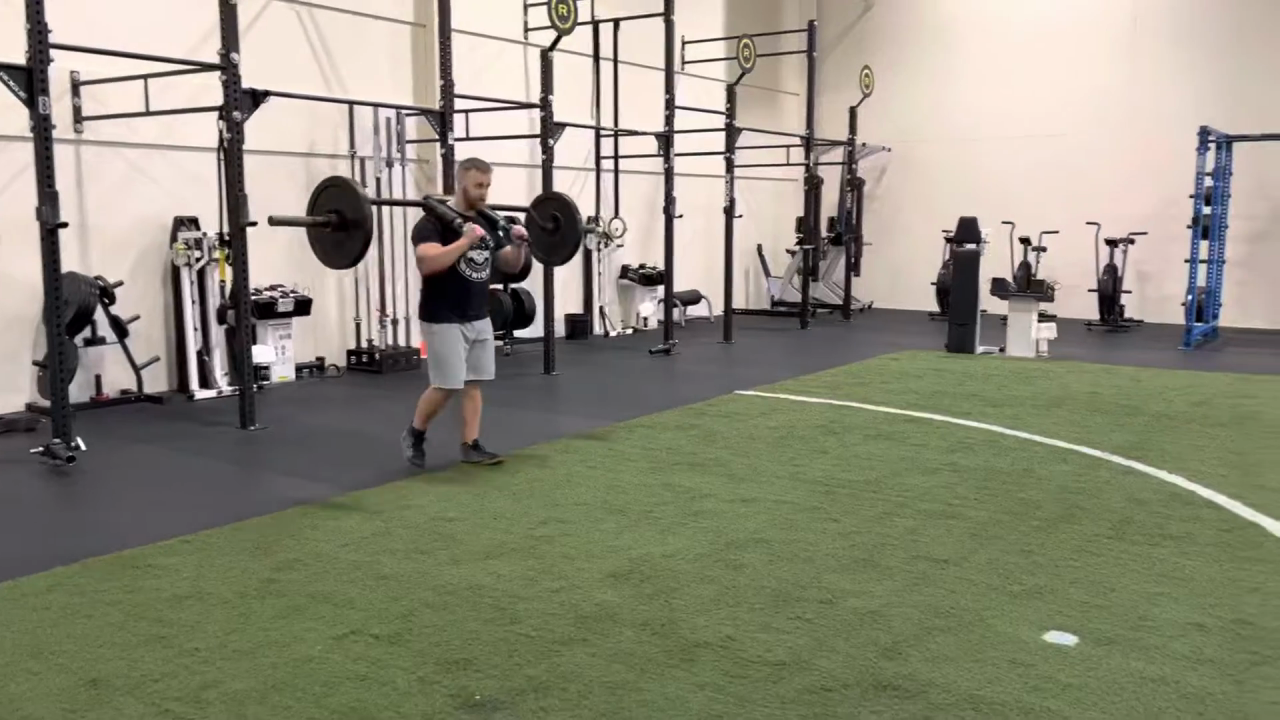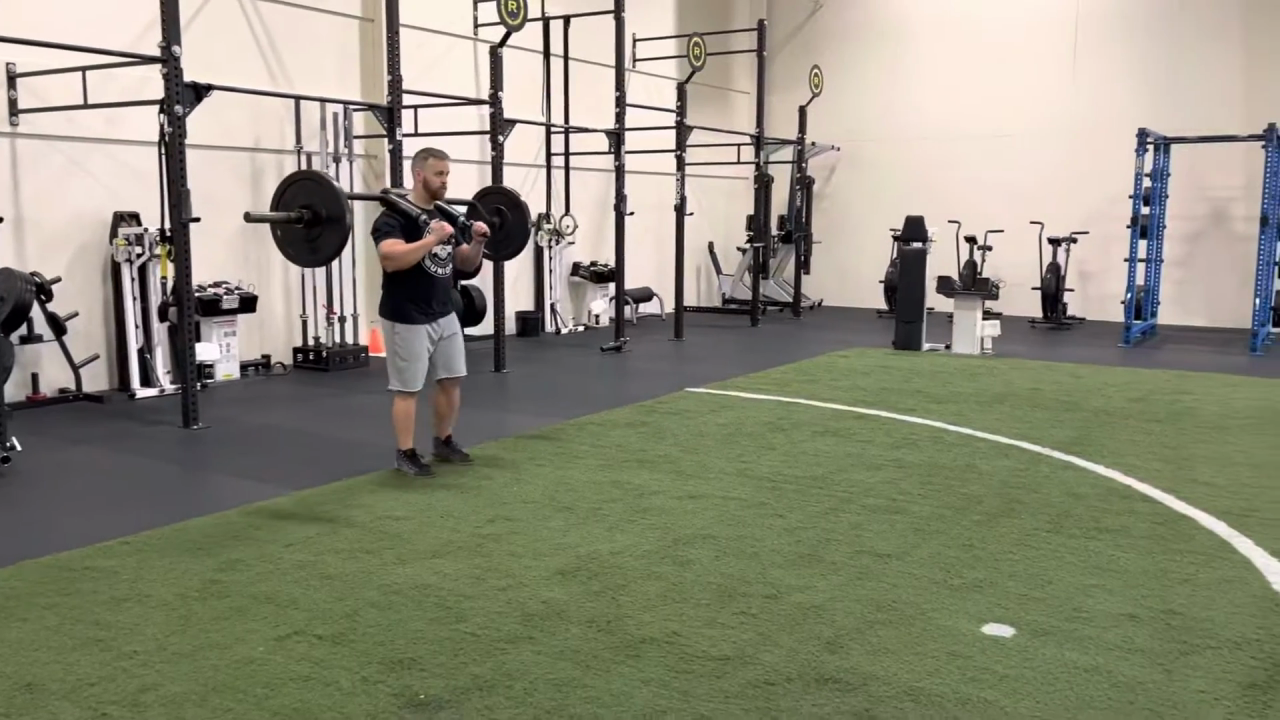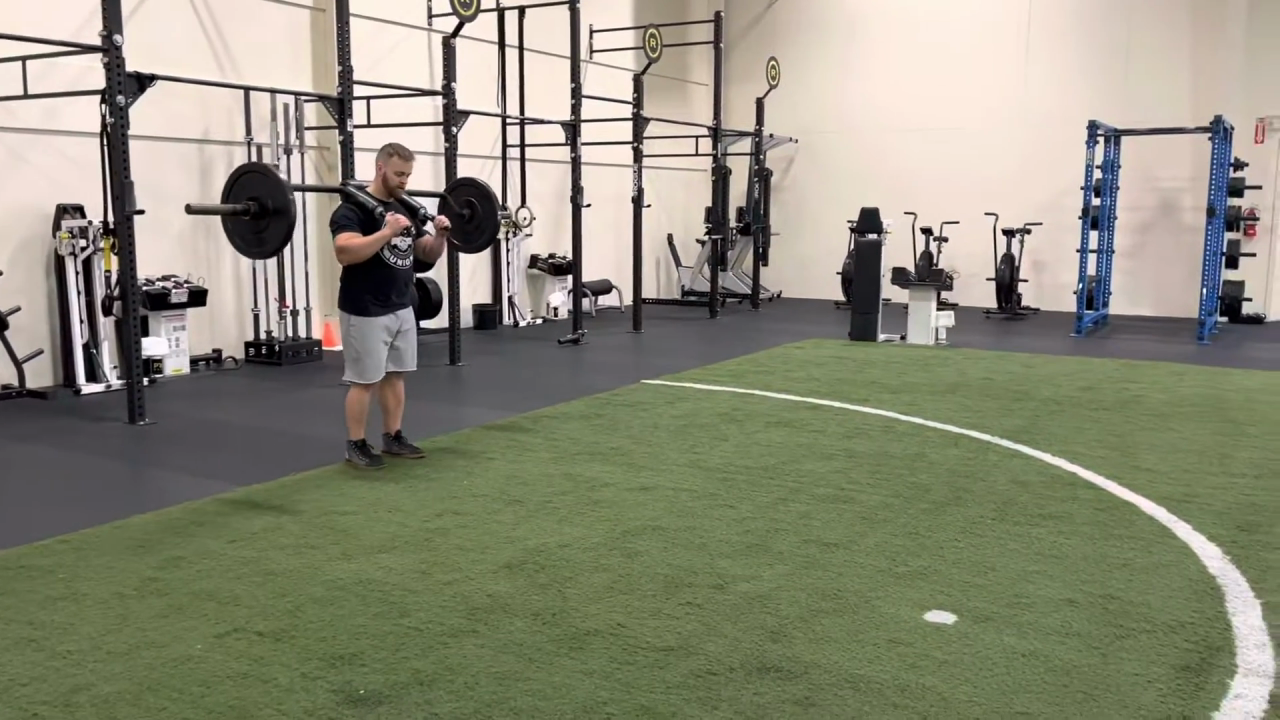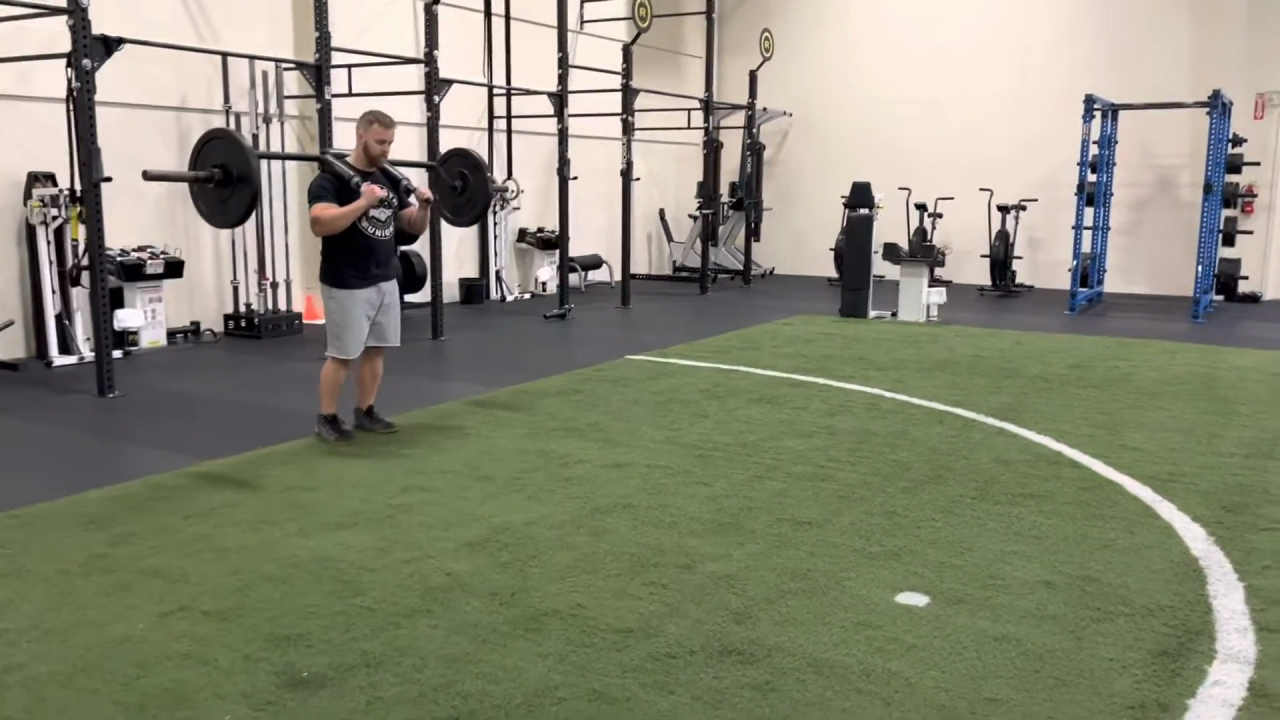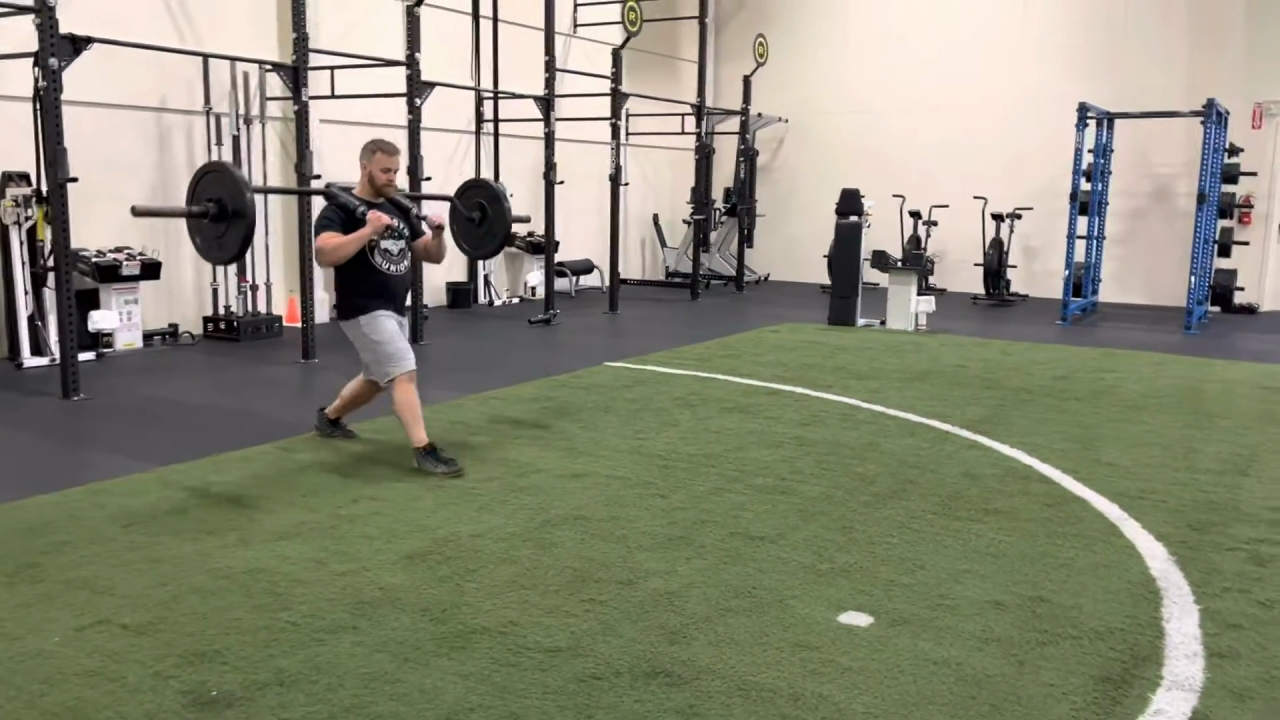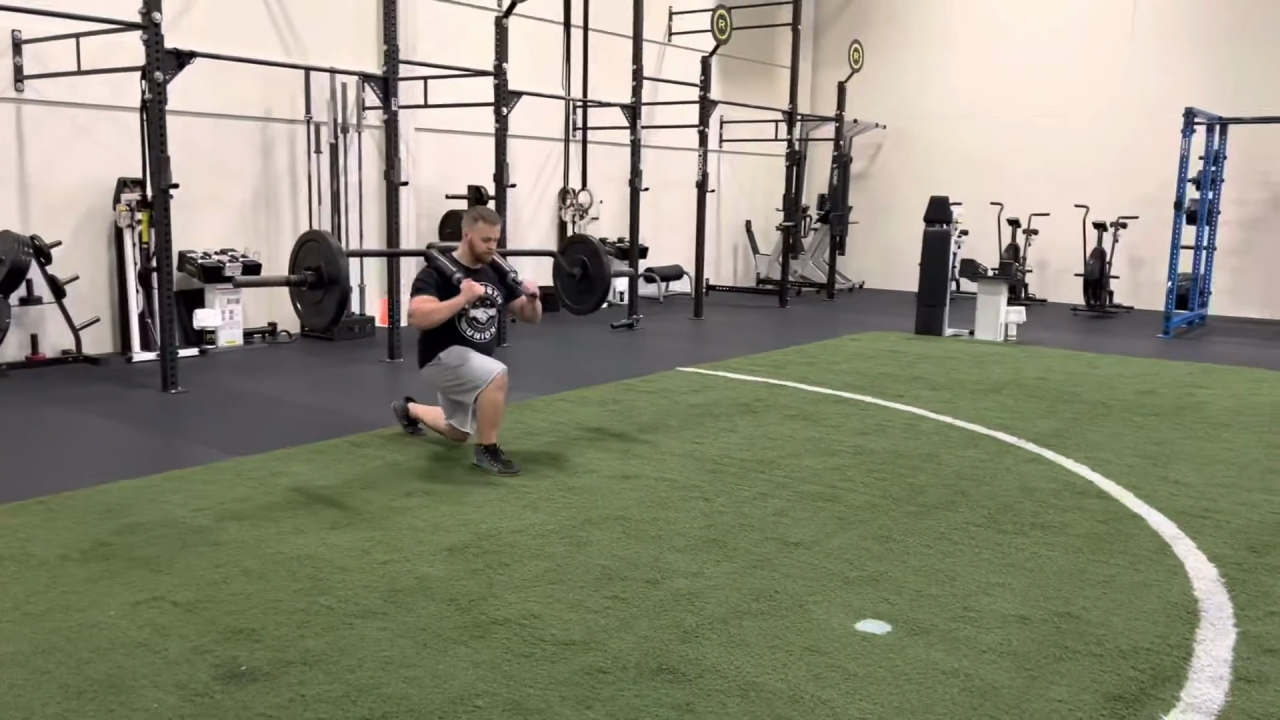
dt=0.7s
person 1, frame 1
left shoulder: (487, 222)
right shoulder: (434, 222)
left elbow: (511, 265)
right elbow: (427, 264)
left wrist: (519, 244)
right wrist: (466, 240)
left hip: (479, 318)
right hip: (443, 319)
left knee: (474, 383)
right knee: (447, 385)
left ankle: (471, 445)
right ankle: (415, 433)
person 1, frame 2
left shoulder: (444, 216)
right shoulder: (395, 218)
left elbow: (467, 263)
right elbow: (391, 259)
left wrist: (478, 242)
right wrist: (433, 238)
left hip: (444, 315)
right hip: (407, 319)
left knee: (450, 381)
right knee: (407, 388)
left ankle: (444, 442)
right ankle: (406, 454)
person 1, frame 3
left shoulder: (405, 209)
right shoulder: (353, 209)
left elbow: (428, 255)
right elbow: (345, 252)
left wrist: (440, 235)
right wrist: (387, 232)
left hip: (401, 308)
right hip: (365, 311)
left knee: (395, 375)
right knee: (365, 380)
left ankle: (393, 437)
right ankle: (355, 444)
person 1, frame 4
left shoulder: (388, 180)
right shoulder: (332, 179)
left elbow: (415, 226)
right elbow: (319, 224)
left wrist: (423, 206)
right wrist: (363, 202)
left hip: (385, 280)
right hip: (347, 284)
left knee: (375, 350)
right knee: (343, 355)
left ankle: (365, 412)
right ankle: (327, 418)
person 1, frame 5
left shoulder: (398, 211)
right shoulder: (340, 210)
left elbow: (433, 256)
right elbow: (324, 254)
left wrist: (437, 233)
right wrist: (368, 230)
left hip: (395, 309)
right hip: (363, 310)
left knee: (376, 377)
right knee: (403, 373)
left ankle: (329, 417)
right ankle: (424, 450)
person 1, frame 6
left shoulder: (496, 273)
right shoulder: (437, 274)
left elbow: (530, 317)
right elbow: (417, 318)
left wrist: (532, 298)
right wrist: (464, 298)
left hip: (473, 362)
right hip: (442, 357)
left knee: (459, 433)
right knee: (497, 375)
left ankle: (408, 409)
right ankle: (486, 450)
